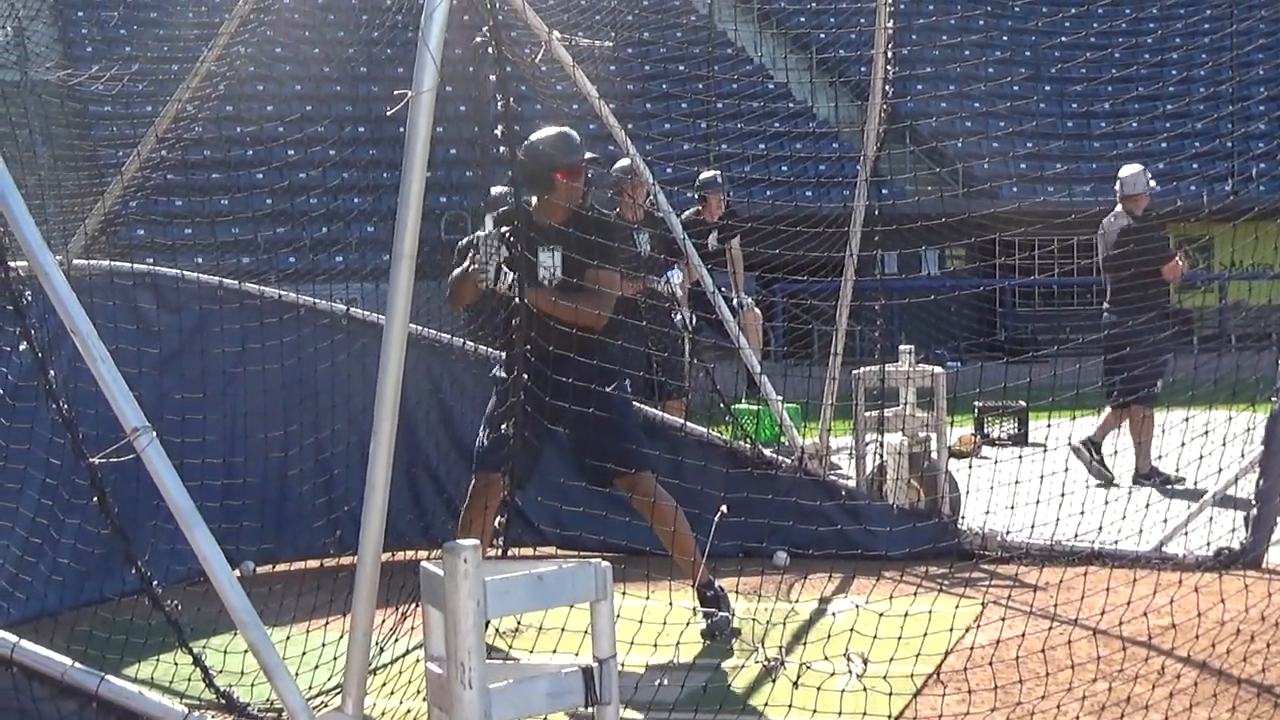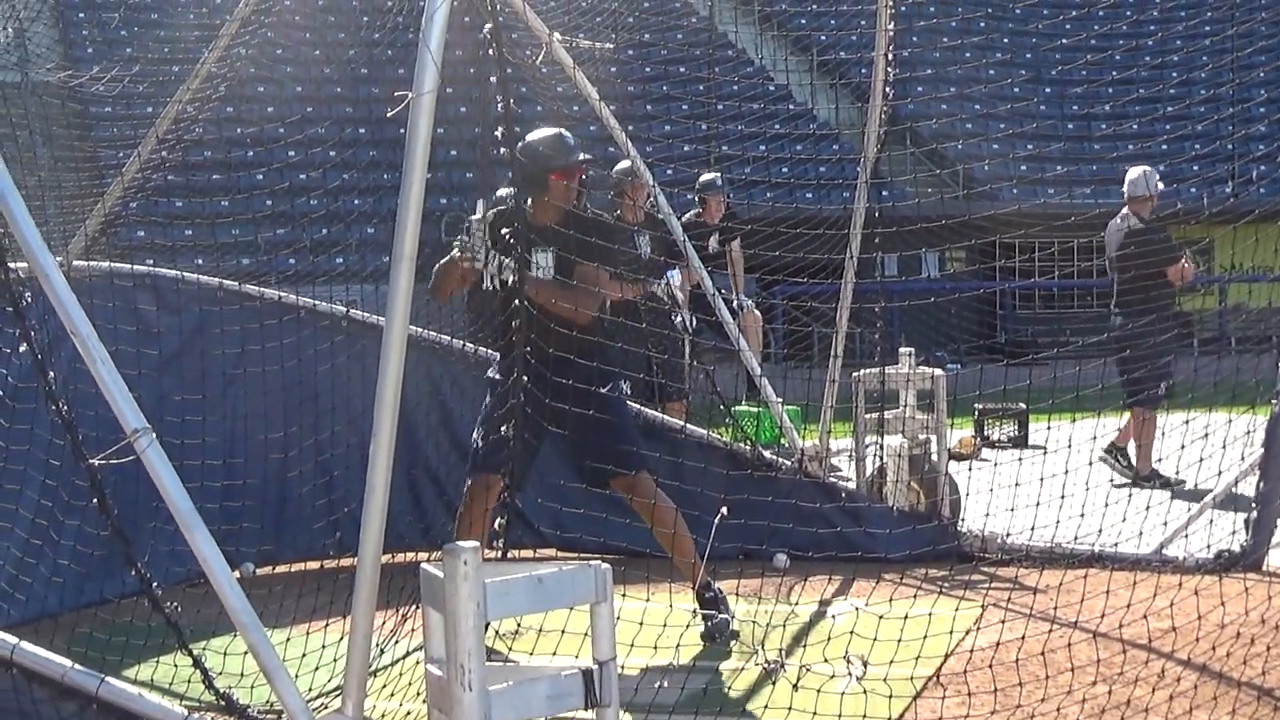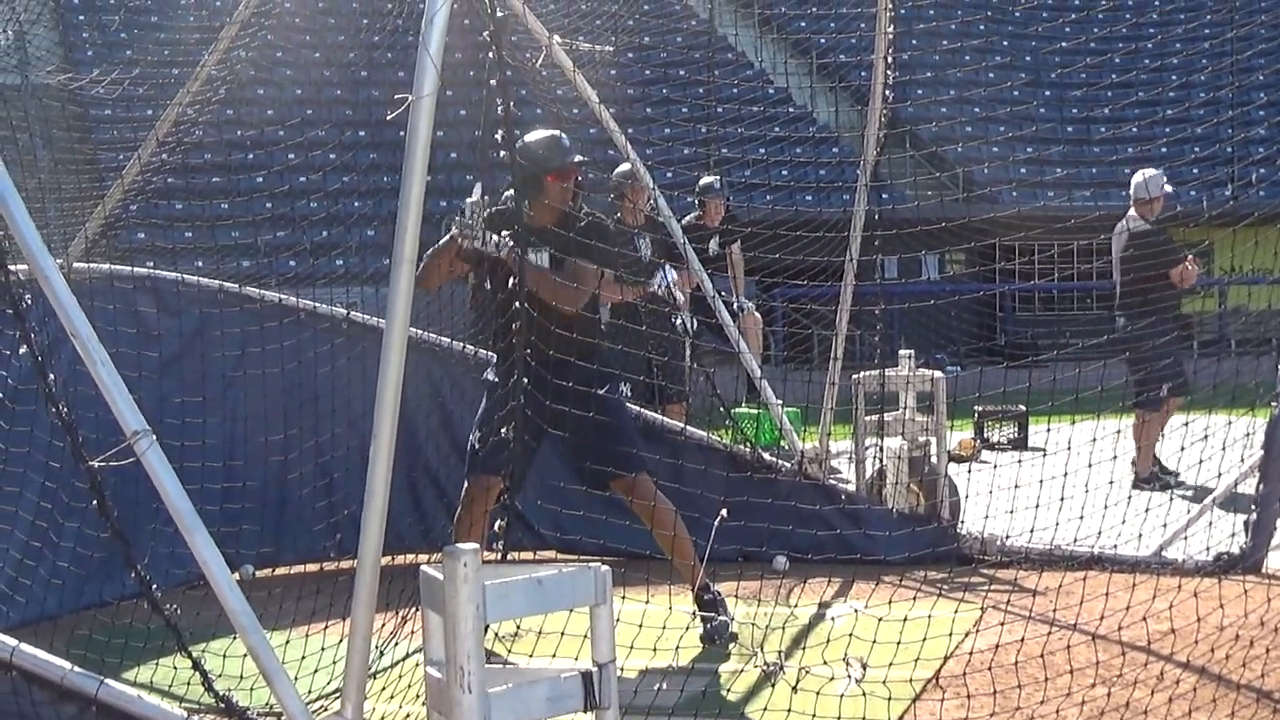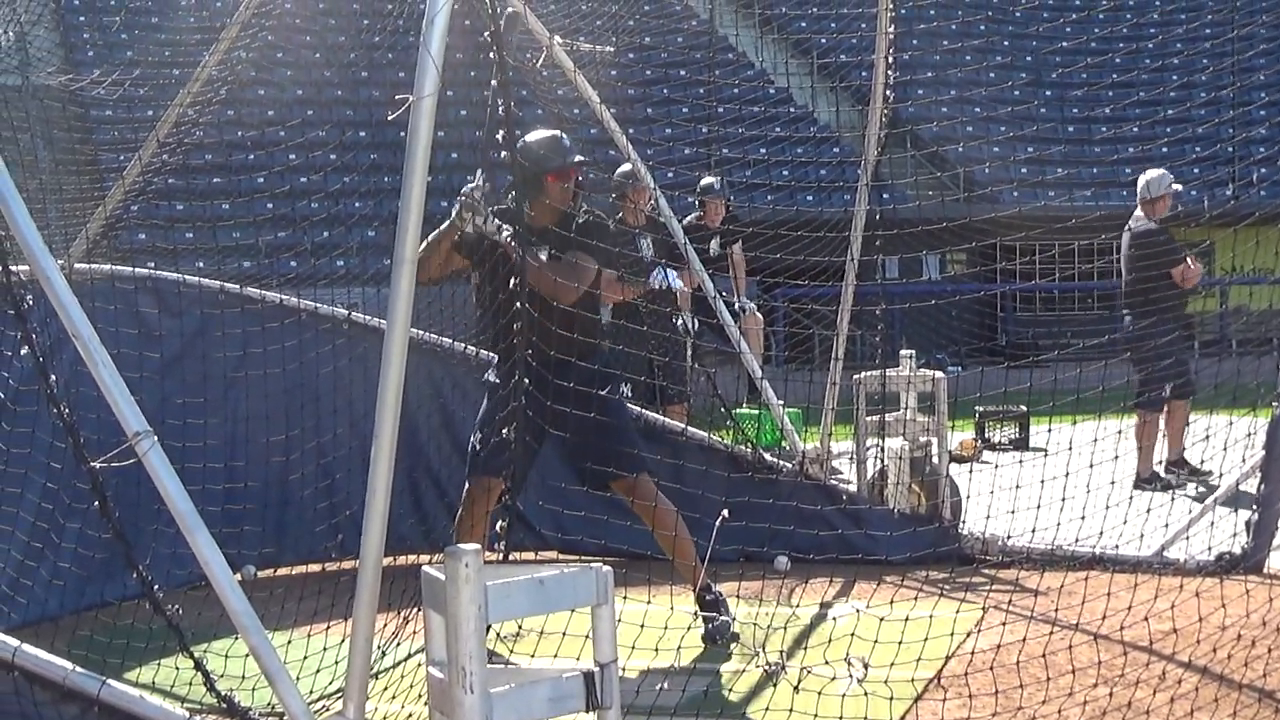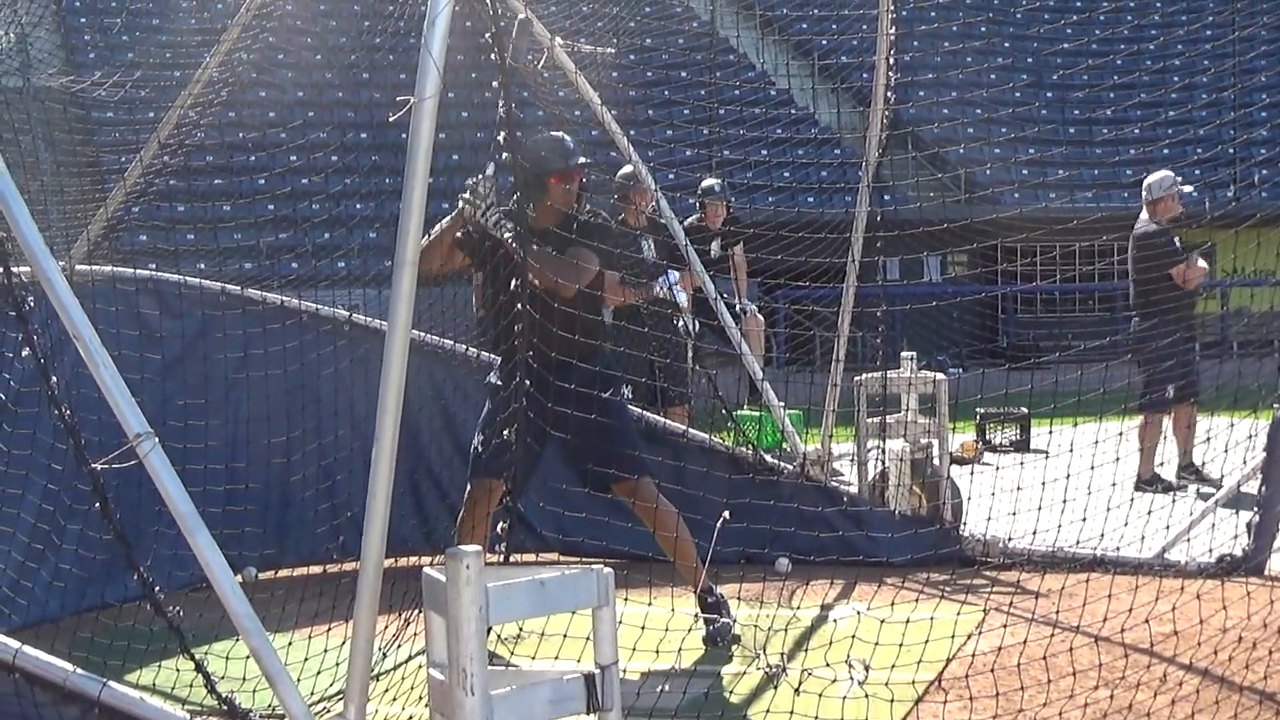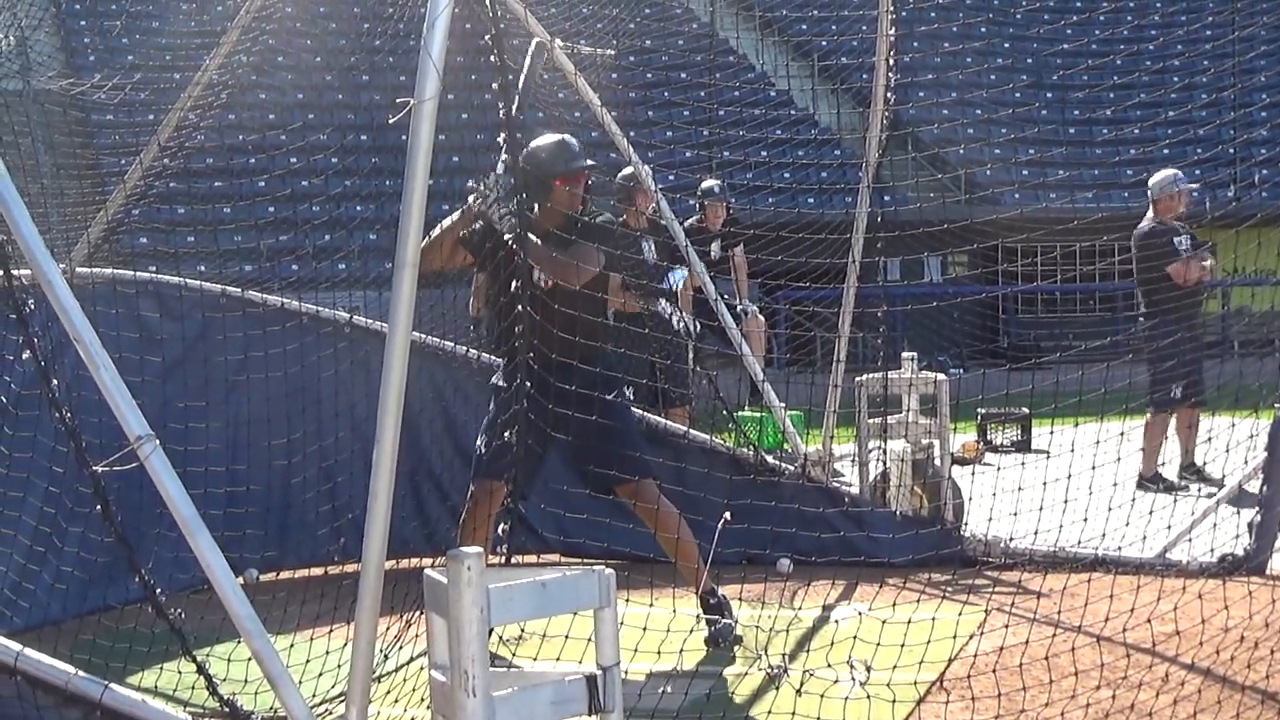
dt=0.1s
person 1, frame 1
left shoulder: (599, 229)
right shoulder: (505, 227)
left elbow: (596, 312)
right elbow: (459, 298)
left wrist: (518, 284)
right wrist: (476, 264)
left hip: (588, 374)
right hip: (524, 374)
left knee: (639, 482)
right knee: (486, 484)
left ankle: (708, 590)
person 1, frame 2
left shoulder: (594, 229)
right shoulder: (501, 227)
left elbow: (586, 308)
left wrist: (511, 272)
left hip: (583, 375)
right hip: (519, 374)
left knee: (637, 484)
right knee: (482, 485)
left ankle: (707, 591)
person 1, frame 3
left shoulder: (589, 228)
right shoulder: (497, 224)
left elbow: (570, 298)
right elbow: (426, 279)
left wrist: (504, 250)
right wrist: (460, 235)
left hip: (581, 376)
right hip: (516, 377)
left knee: (636, 484)
right knee: (479, 487)
left ankle: (705, 594)
person 1, frame 4
left shoulder: (588, 227)
right shoulder: (498, 221)
left elbow: (566, 290)
right elbow: (424, 270)
left wrist: (503, 239)
right wrist: (458, 221)
left hip: (581, 376)
right hip: (517, 377)
left knee: (636, 485)
right knee: (480, 488)
left ankle: (707, 594)
person 1, frame 5
left shoulder: (591, 229)
right shoulder: (495, 228)
left elbow: (567, 282)
right elbow: (426, 265)
left wrist: (506, 230)
right wrist: (462, 214)
left hip: (584, 379)
right hip: (519, 380)
left knee: (639, 488)
right knee: (482, 490)
left ankle: (709, 597)
person 1, frame 6
left shoulder: (595, 232)
right shoulder: (498, 230)
left elbow: (569, 275)
right elbow: (428, 261)
left wrist: (508, 226)
right wrist: (468, 213)
left hip: (587, 380)
right hip: (523, 381)
left knee: (641, 490)
right knee: (484, 491)
left ankle: (711, 598)
person 2, frame 1
left shoulder: (1108, 226)
right shoulder: (1144, 231)
right elbow: (1173, 273)
left wrist: (1173, 264)
right wrist: (1176, 264)
left hip: (1119, 319)
right hip: (1142, 322)
left knee: (1129, 395)
right knee: (1143, 397)
left ankle: (1093, 442)
right ankle: (1144, 469)
person 2, frame 2
left shoulder: (1116, 227)
right shoulder: (1150, 233)
right elbow: (1180, 275)
left wrist: (1180, 266)
right wrist: (1185, 267)
left hip: (1129, 320)
right hip: (1147, 323)
left knee: (1147, 396)
right knee: (1146, 398)
left ankle: (1118, 447)
right ankle: (1144, 471)
person 2, frame 3
left shoulder: (1125, 229)
right shoulder: (1150, 234)
left elbow: (1176, 270)
right elbow: (1184, 277)
left wrist: (1184, 267)
right wrist: (1188, 268)
left hip: (1153, 325)
right hip: (1148, 326)
left knee: (1172, 392)
right knee: (1149, 401)
left ankle: (1147, 457)
right ankle: (1144, 474)
person 2, frame 4
left shoulder: (1136, 228)
right shoulder: (1153, 234)
left elbow: (1183, 269)
right elbow: (1187, 277)
left wrist: (1188, 267)
right wrist: (1192, 268)
left hip: (1163, 325)
right hip: (1153, 326)
left knee: (1180, 394)
right knee: (1152, 401)
left ankle: (1176, 461)
right ankle: (1146, 474)
person 2, frame 5
left shoulder: (1163, 232)
right shoulder: (1149, 235)
left elbow: (1198, 268)
right elbow: (1188, 276)
left wrist: (1193, 268)
right wrist: (1196, 269)
left hip: (1177, 326)
right hip: (1157, 327)
left knee: (1186, 398)
right knee: (1157, 403)
left ankle: (1186, 466)
right ankle: (1146, 476)
person 2, frame 6
left shoulder: (1180, 230)
right shoulder: (1151, 233)
left elbow: (1207, 265)
right elbow: (1185, 275)
left wrist: (1193, 267)
right wrist: (1199, 267)
left hip: (1185, 324)
right hip: (1163, 326)
left knee: (1190, 399)
right knee: (1163, 402)
left ankle: (1188, 466)
right ankle: (1149, 474)
person 3, frame 1
left shoulder: (661, 224)
left elbow: (679, 267)
left wrist: (681, 307)
right wrist: (647, 283)
left hip: (665, 320)
right hip: (628, 323)
left knee: (676, 397)
person 3, frame 2
left shoulder: (661, 226)
left elbow: (680, 268)
left wrist: (681, 309)
left hip: (665, 322)
right hip: (628, 325)
left knee: (676, 399)
person 3, frame 3
left shoulder: (662, 228)
left elbow: (681, 270)
left wrist: (682, 311)
left hip: (666, 326)
right hip: (629, 329)
left knee: (676, 402)
person 3, frame 4
left shoulder: (663, 228)
right shoulder: (611, 235)
left elbow: (682, 270)
left wrist: (683, 311)
left hip: (667, 326)
right hip: (630, 330)
left knee: (678, 402)
person 3, frame 5
left shoulder: (664, 231)
right shoulder: (612, 237)
left elbow: (683, 271)
left wrist: (684, 313)
left hip: (668, 329)
right hip: (632, 331)
left knee: (678, 405)
person 3, frame 6
left shoulder: (664, 232)
right shoulder: (614, 238)
left elbow: (683, 273)
left wrist: (685, 314)
right wrist: (652, 303)
left hip: (670, 330)
right hip: (633, 332)
left knee: (679, 405)
person 4, frame 1
left shoulder: (728, 219)
right shoulder: (688, 223)
left elbow: (734, 255)
left wrist: (739, 293)
left hip: (717, 290)
left knee: (752, 315)
person 4, frame 2
left shoulder: (729, 221)
right shoulder: (688, 226)
left elbow: (735, 258)
left wrist: (739, 295)
left hip: (718, 290)
left knee: (752, 317)
person 4, frame 3
left shoulder: (728, 225)
right shoulder: (688, 228)
left elbow: (735, 260)
left wrist: (740, 298)
left hip: (719, 293)
right hip: (693, 296)
left knee: (752, 319)
person 4, frame 4
left shoulder: (730, 225)
right shoulder: (689, 229)
left elbow: (737, 261)
left wrist: (741, 298)
left hip: (720, 292)
right hip: (694, 295)
left knee: (753, 319)
person 4, frame 5
left shoulder: (730, 228)
right shoulder: (690, 230)
left elbow: (738, 262)
left wrist: (742, 300)
right hip: (695, 299)
left knee: (754, 321)
left ankle: (757, 386)
person 4, frame 6
left shoulder: (731, 228)
right shoulder: (690, 232)
left elbow: (739, 264)
left wrist: (743, 301)
right hip: (696, 299)
left knee: (755, 322)
left ankle: (758, 387)
